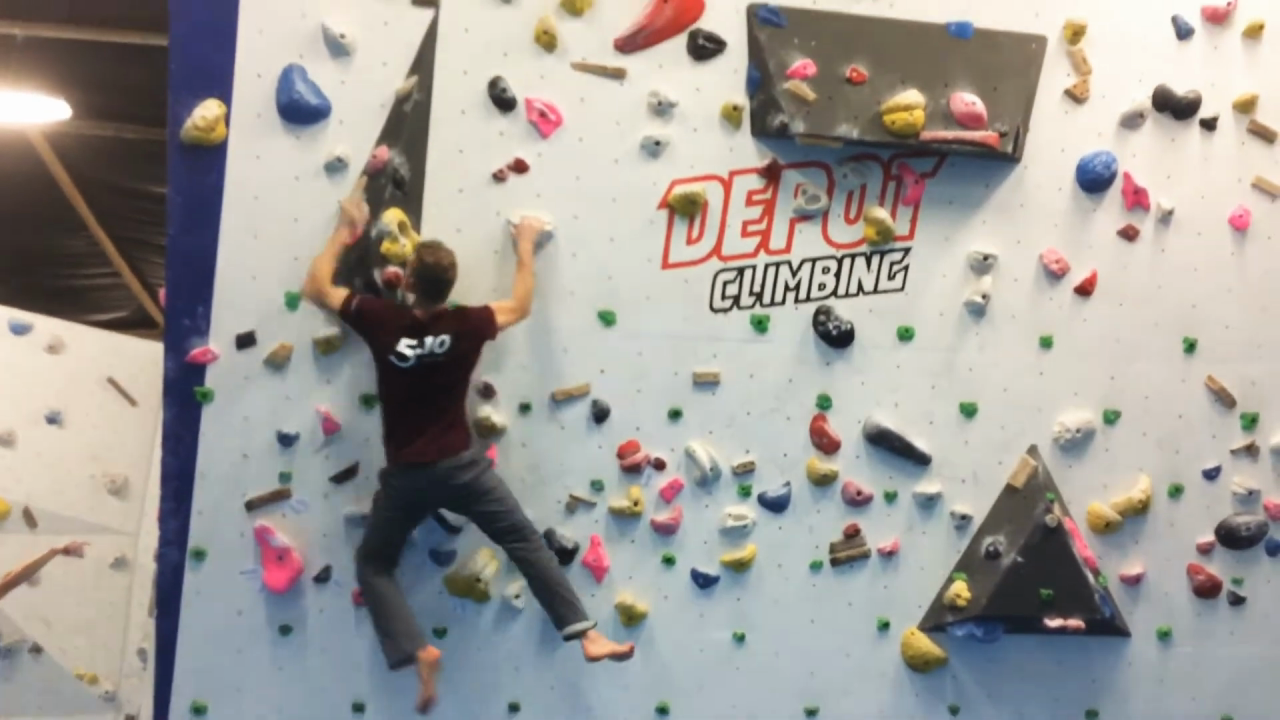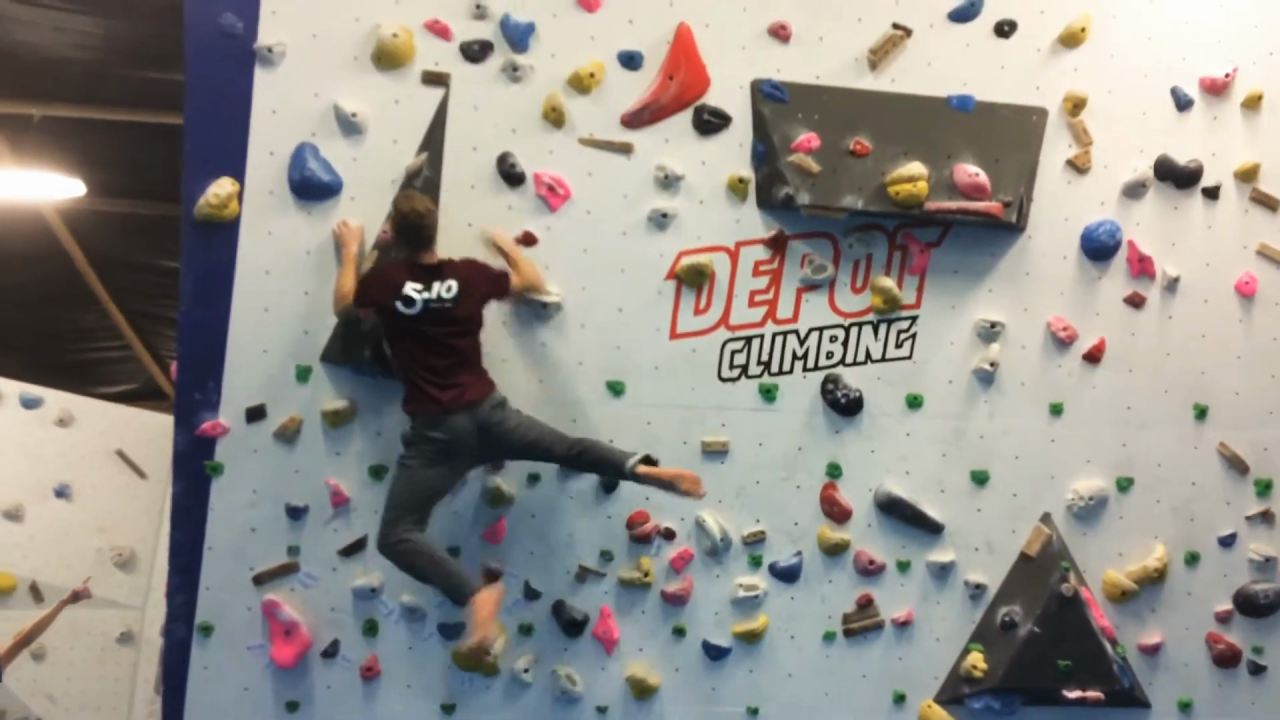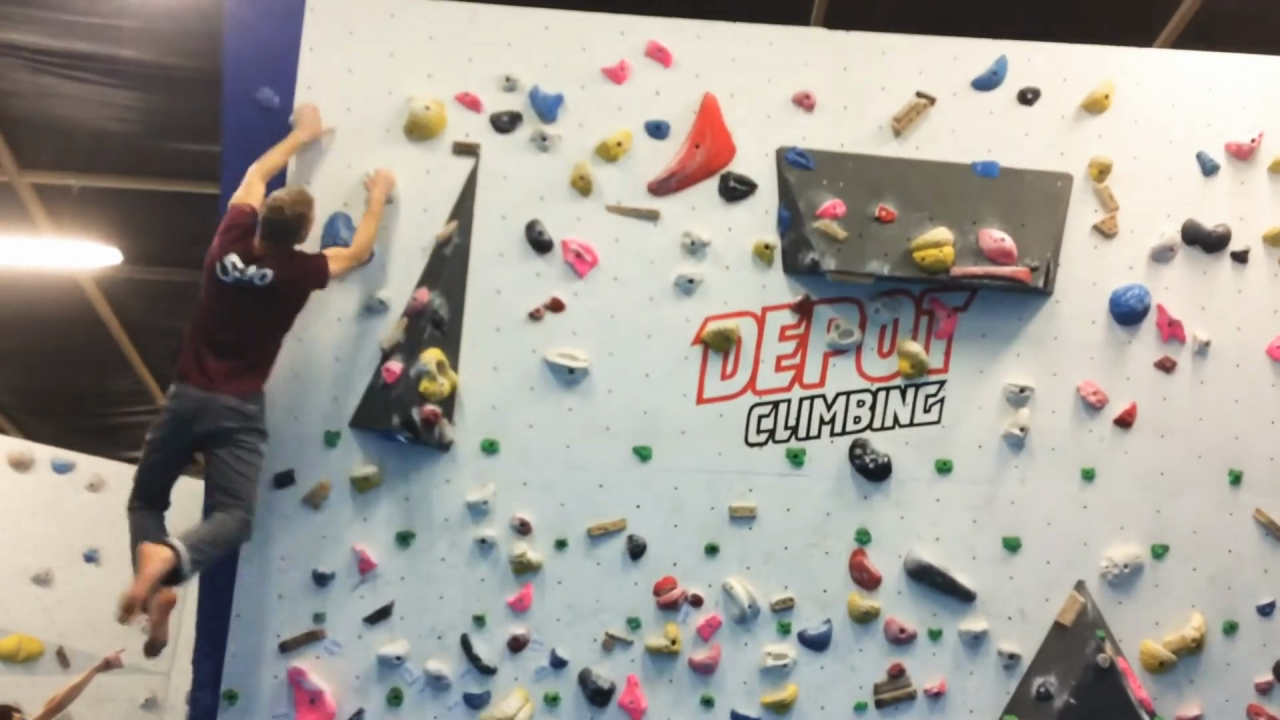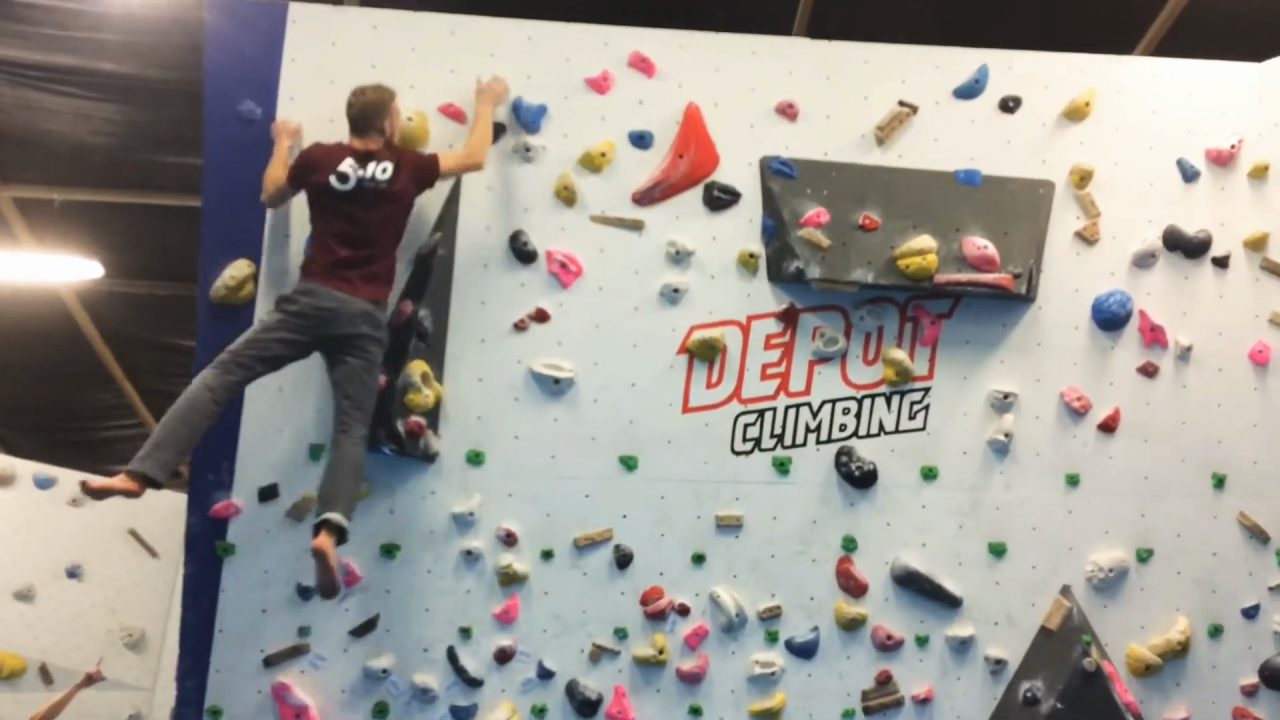
dt=0.7s
person 1, frame 1
left shoulder: (381, 320)
right shoulder: (467, 325)
left elbow: (317, 287)
right elbow: (521, 306)
left wrist: (345, 231)
right wrist: (527, 248)
left hip: (404, 474)
right hip: (460, 465)
left knee: (374, 568)
right knee: (527, 543)
left ankle: (420, 650)
right ankle: (586, 633)
person 1, frame 2
left shoulder: (384, 280)
right shoulder: (470, 274)
left elbow: (344, 302)
right elbow: (534, 282)
left wrist: (350, 250)
right wrist: (507, 247)
left hip: (434, 431)
right hip: (487, 414)
left knee: (396, 537)
right knee: (572, 448)
left ankle: (477, 595)
right ankle: (649, 469)
person 1, frame 3
left shoulder: (231, 237)
right shoulder: (300, 270)
left elbow: (254, 174)
right elbow: (360, 251)
left wrist: (298, 136)
right wrist: (376, 199)
left hip: (185, 398)
right hip: (237, 410)
left knee: (146, 502)
right knee: (234, 517)
left ankle: (161, 590)
right ankle: (166, 557)
person 1, frame 4
left shoulder: (319, 159)
right shoulder: (407, 168)
left elbow: (271, 195)
right elbow: (475, 156)
left wrist: (282, 143)
right wrist: (487, 102)
left hip: (311, 299)
right hip: (363, 315)
left knee: (218, 377)
right knee: (352, 432)
left ankle: (141, 473)
right ankle: (329, 531)
